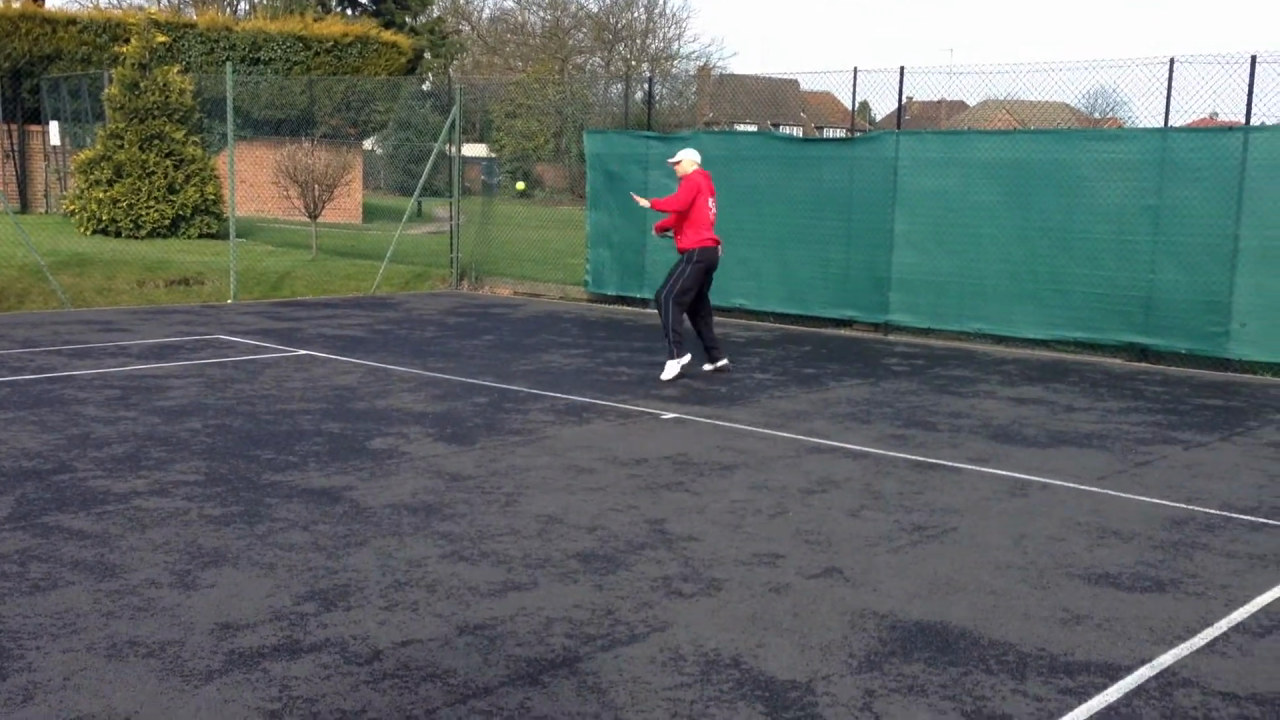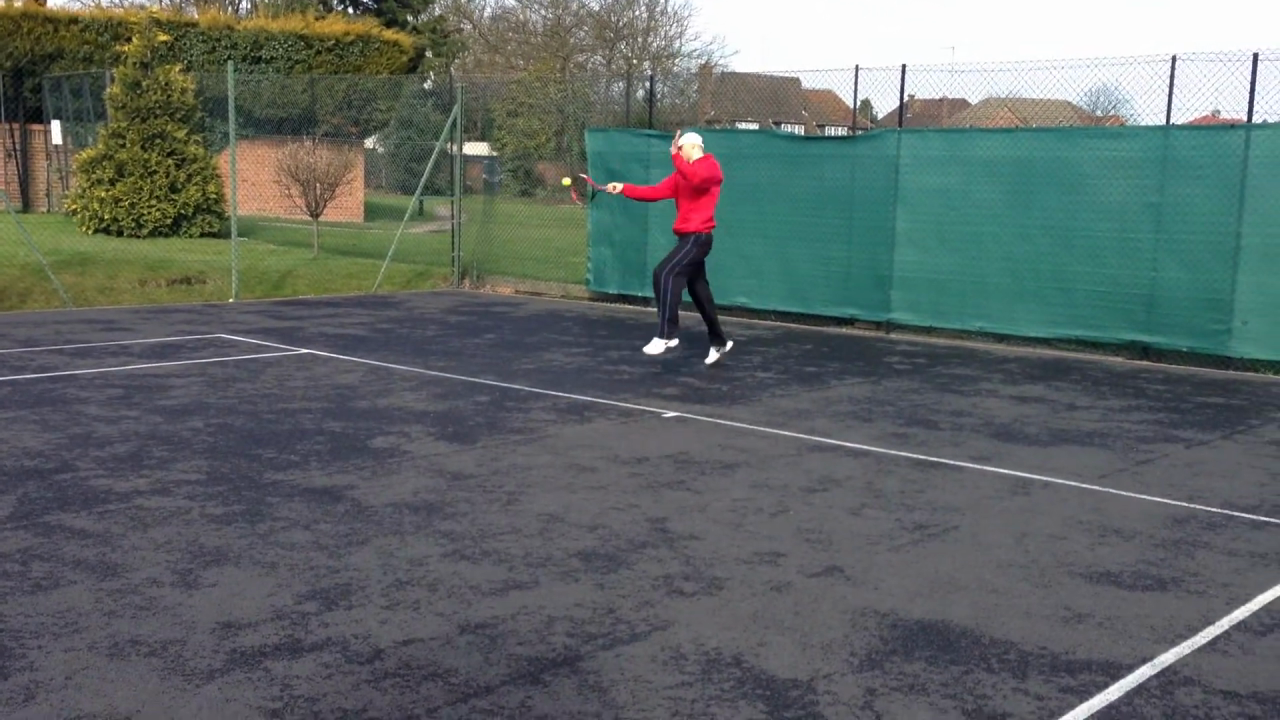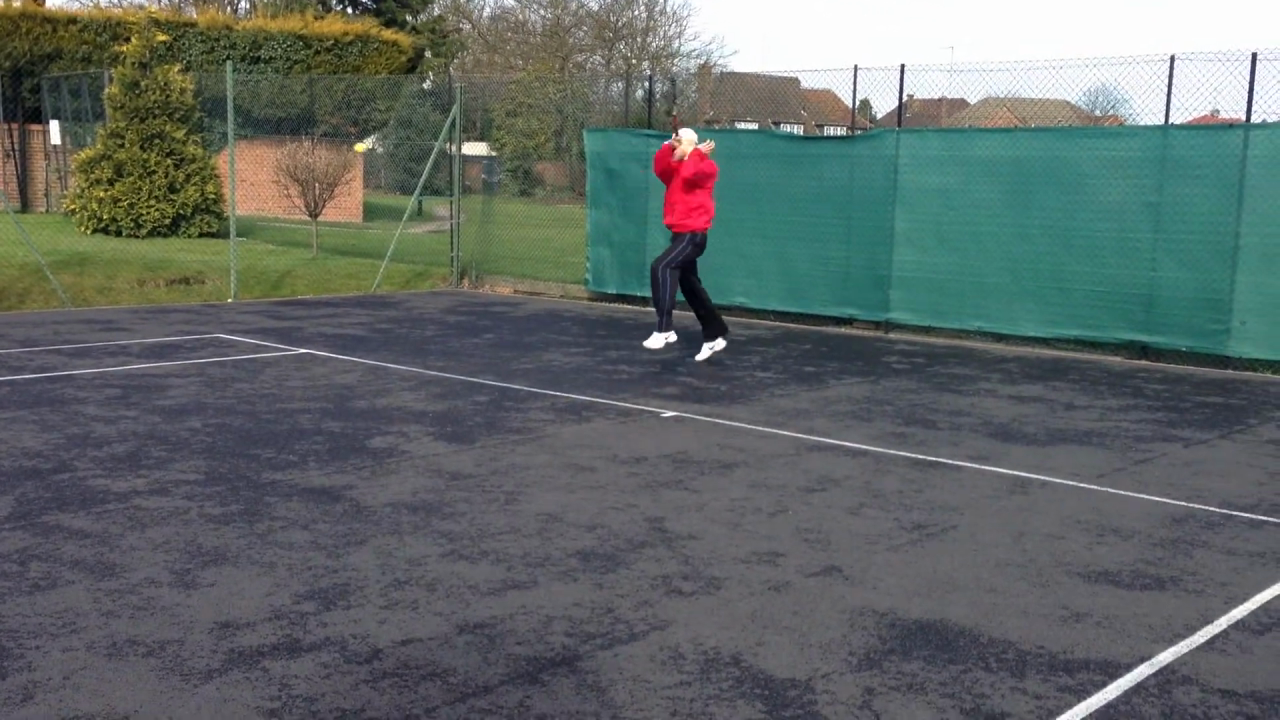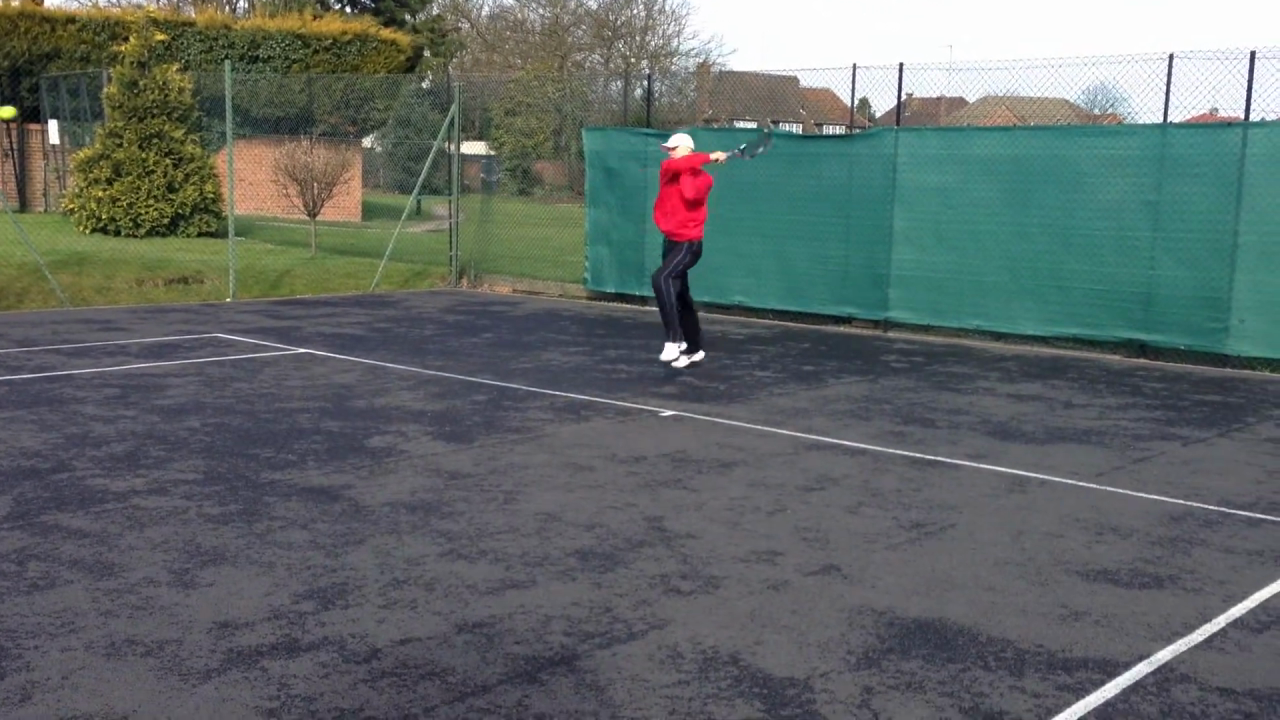
dt=0.1s
person 1, frame 1
left shoulder: (694, 181)
right shoulder: (701, 186)
left elbow: (678, 203)
left wrist: (651, 203)
right wrist: (662, 225)
left hip: (697, 253)
right hip: (707, 252)
left knee: (666, 299)
right knee: (698, 307)
left ankle: (676, 354)
right ankle: (716, 357)
person 1, frame 2
left shoulder: (710, 165)
right shoulder: (681, 175)
left elbow: (696, 179)
right elbow: (655, 193)
left wrist: (680, 158)
right wrist: (624, 188)
left hip: (697, 236)
right hip: (692, 237)
left knee: (665, 276)
right knee: (699, 290)
left ankle: (667, 335)
right ankle: (719, 341)
person 1, frame 3
left shoulder: (705, 166)
right shoulder: (672, 168)
left elbow: (688, 175)
right elbow: (659, 166)
left wrist: (692, 151)
right wrist: (670, 146)
left hip: (692, 235)
right hip: (679, 234)
left knee: (660, 267)
right knee: (691, 288)
left ankle: (664, 330)
right ankle: (714, 336)
person 1, frame 4
left shoulder: (703, 178)
right shoulder: (669, 166)
left elbow: (689, 194)
right elbow: (675, 164)
left wrist: (688, 168)
right wrist: (706, 158)
left hip: (688, 243)
right hip: (671, 241)
left knee: (661, 279)
right knee: (678, 294)
left ankle: (674, 339)
right ankle: (693, 348)
